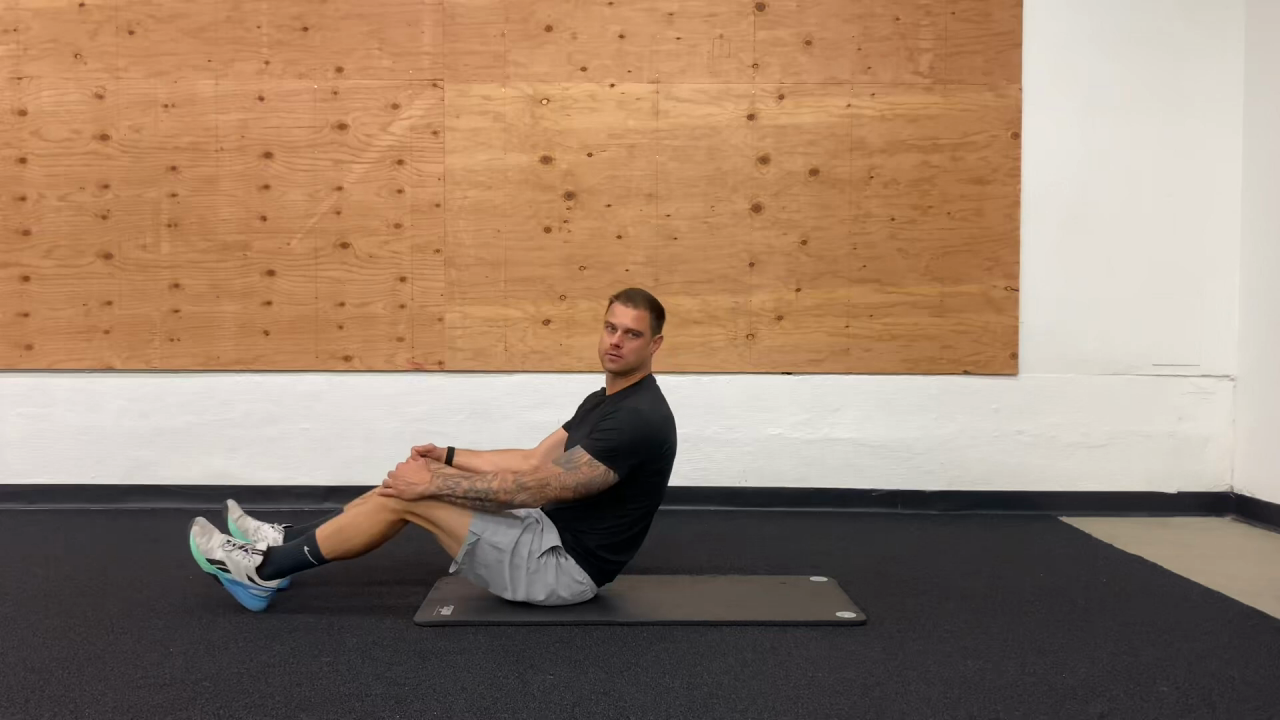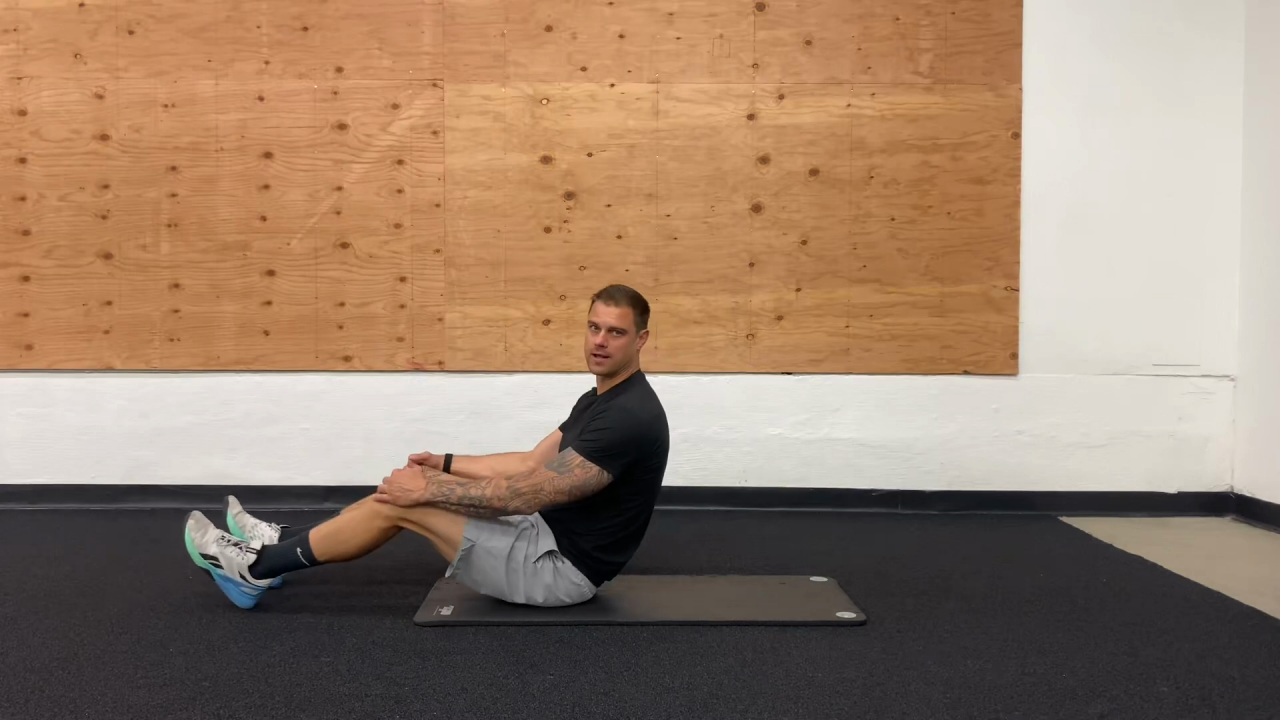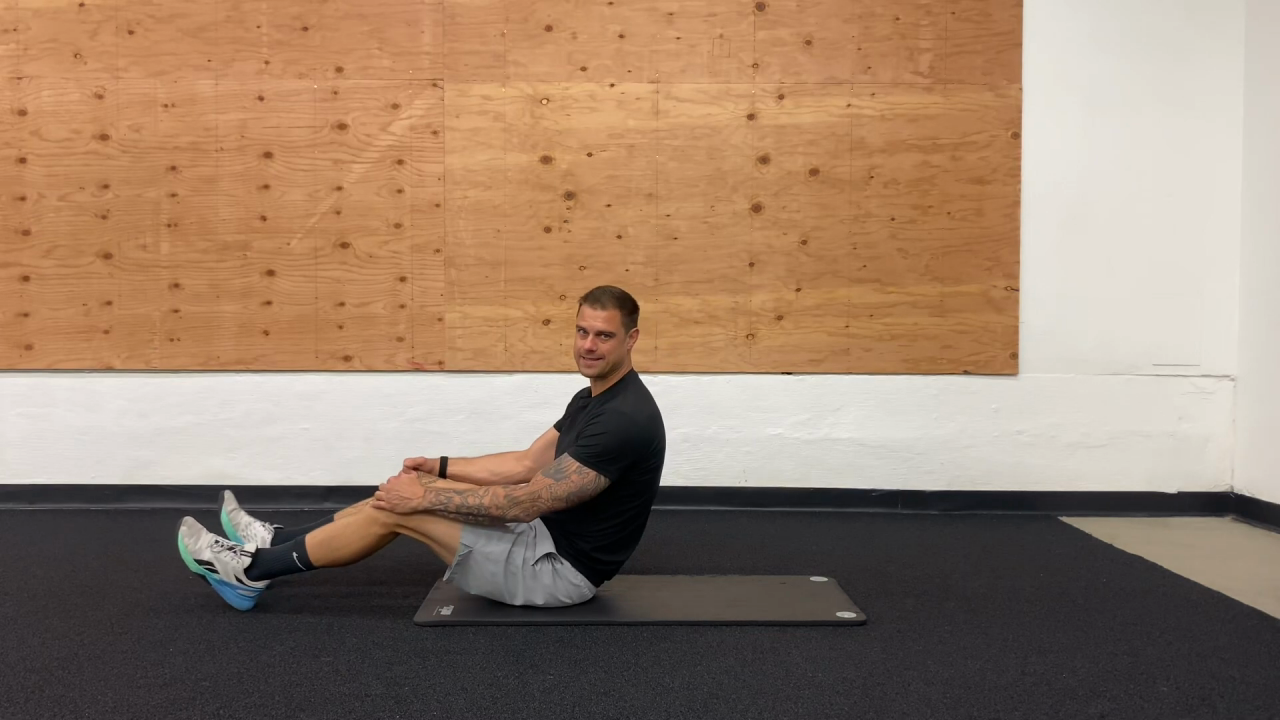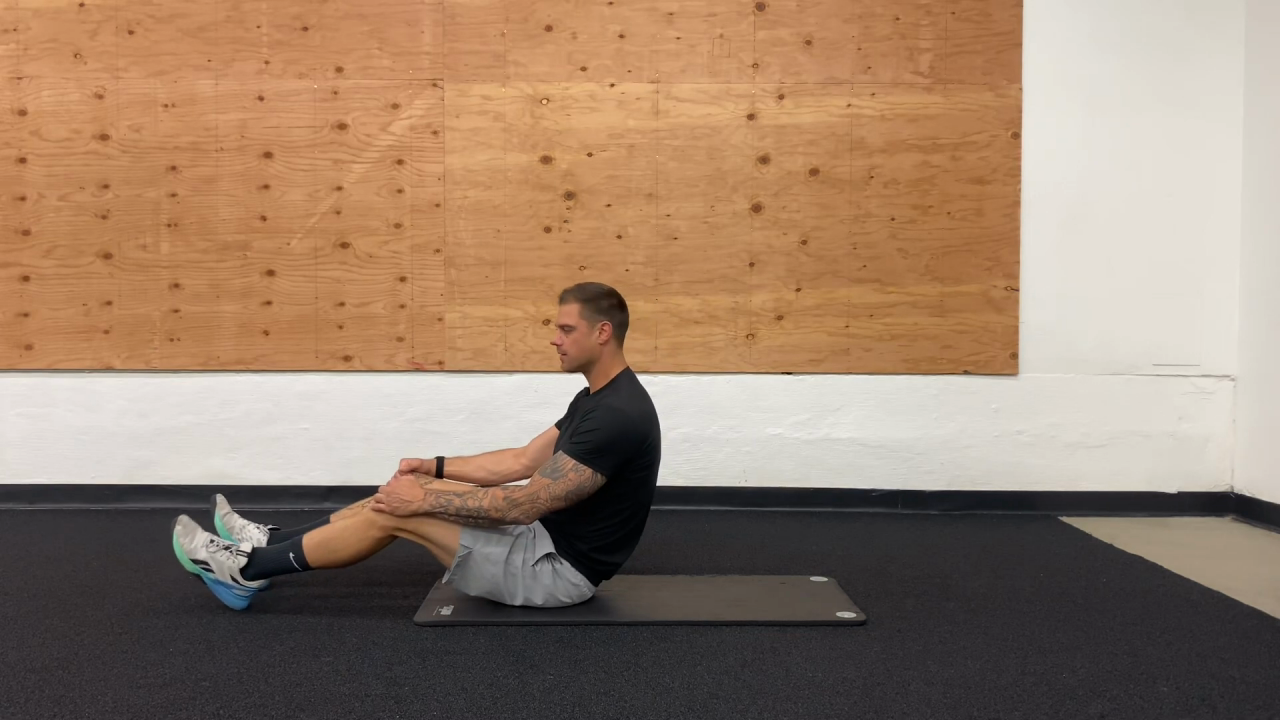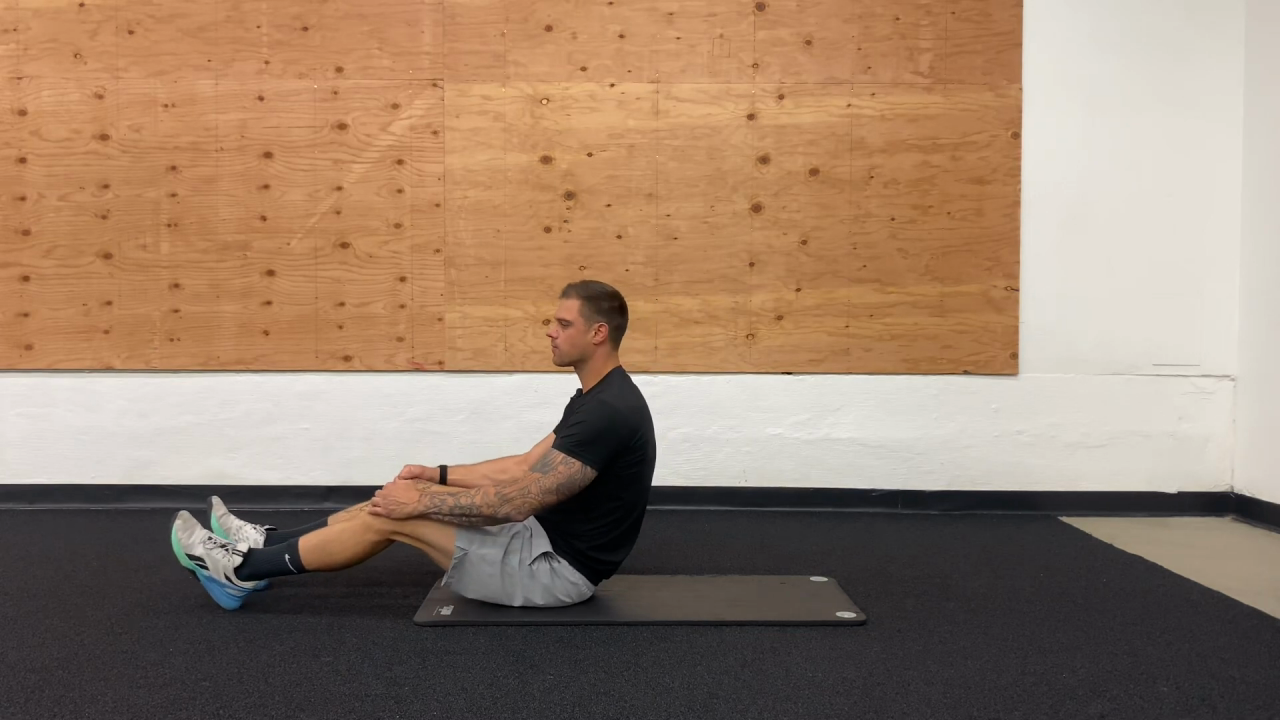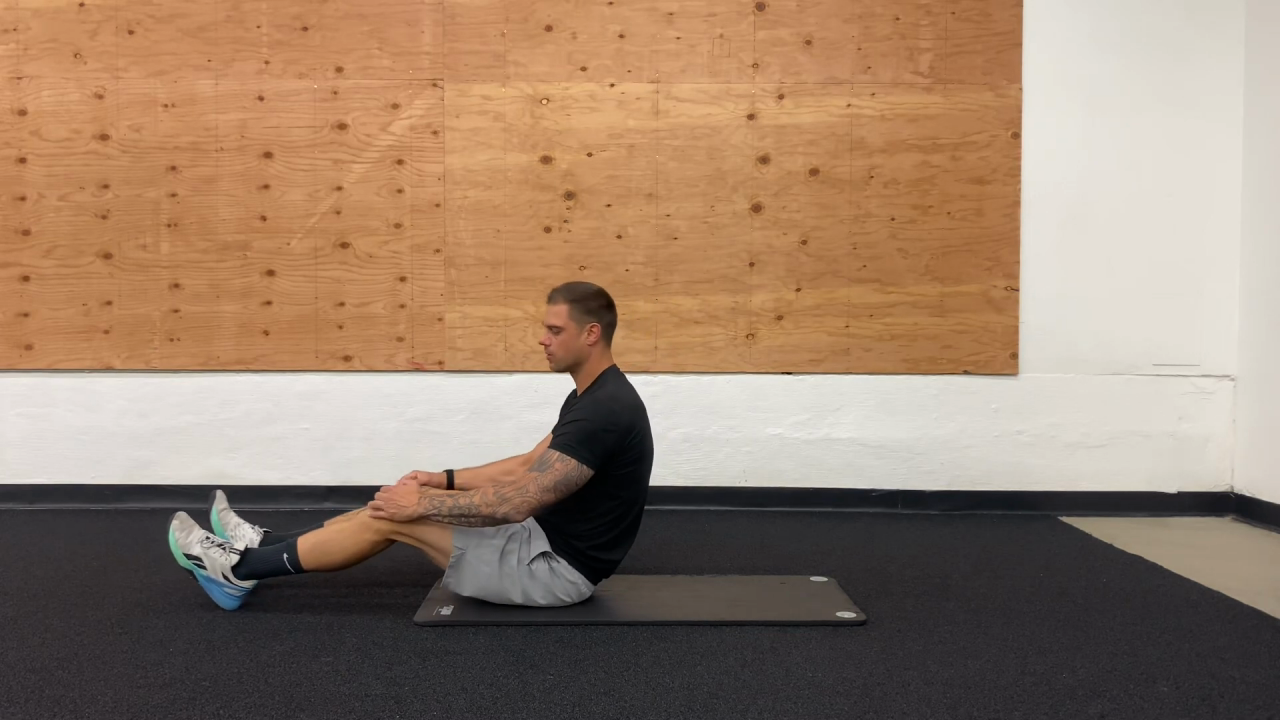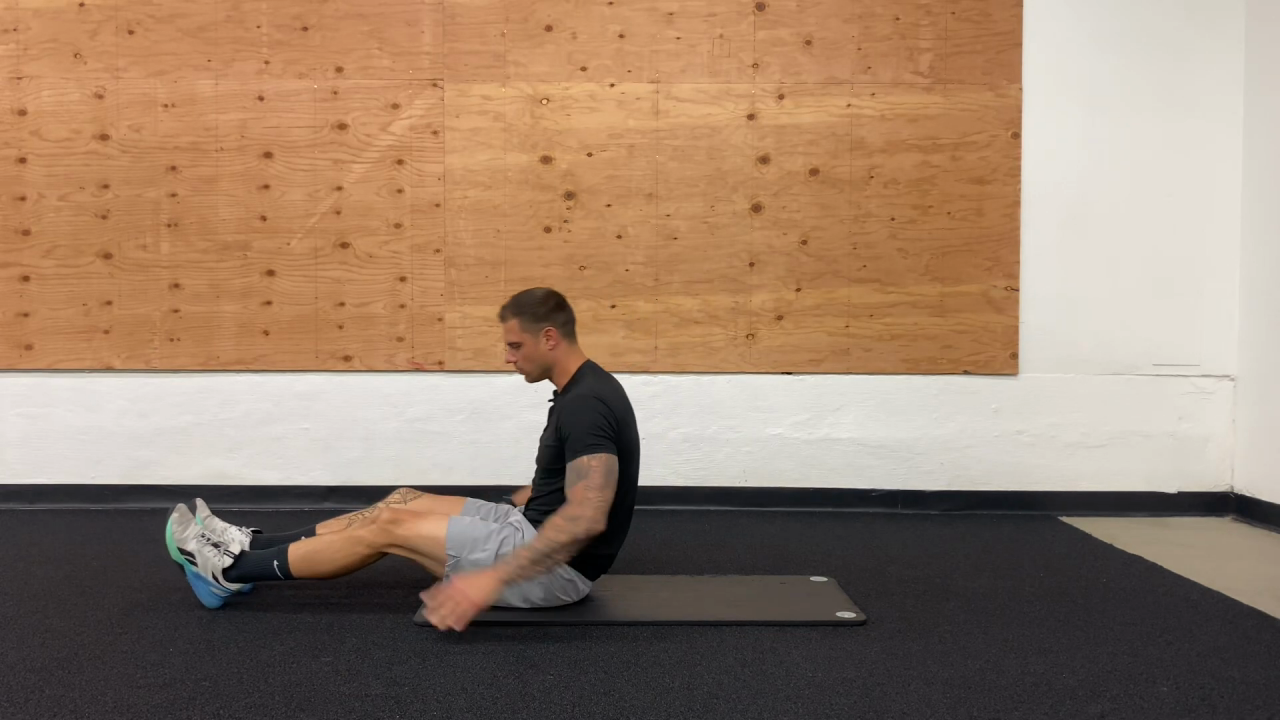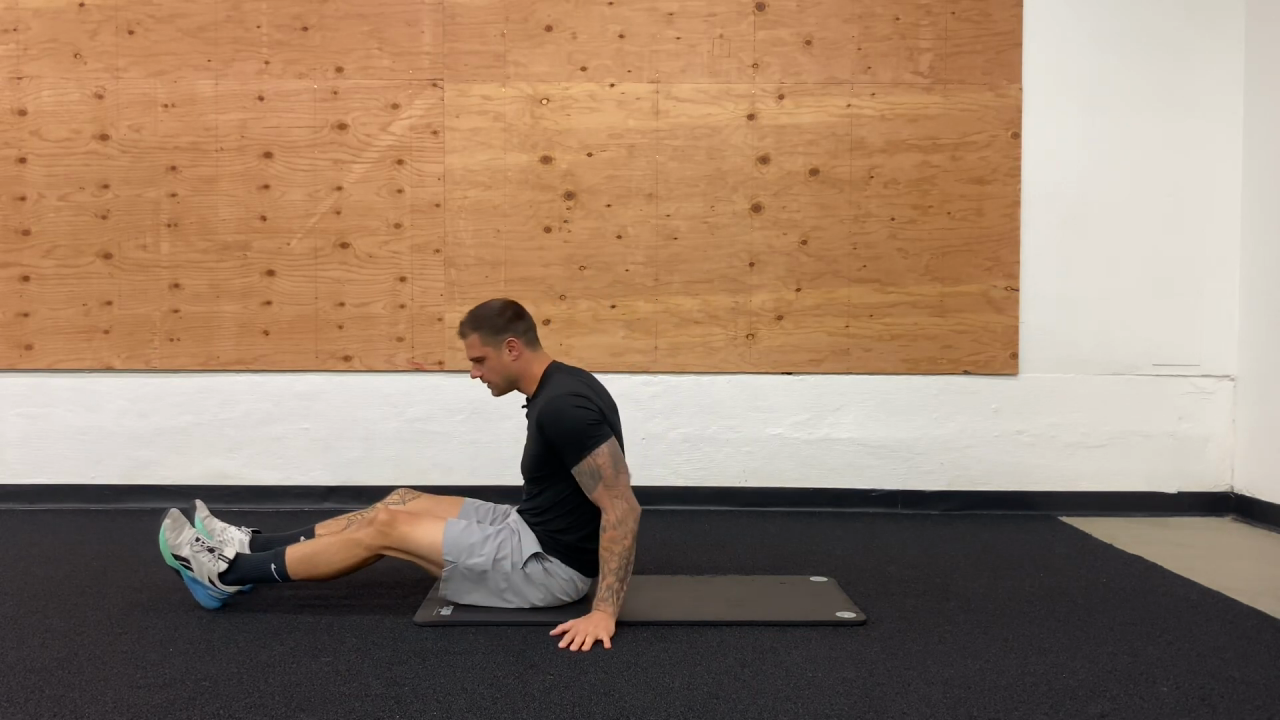
dt=0.3s
person 1, frame 1
left shoulder: (639, 419)
right shoulder: (605, 401)
left elbow: (534, 489)
right elbow: (536, 461)
left wrist: (433, 485)
right wrist: (448, 457)
left hip: (563, 566)
right hip: (557, 536)
left knee: (407, 497)
right knee: (413, 479)
left ankle: (262, 569)
right ankle: (281, 542)
person 1, frame 2
left shoulder: (630, 418)
right shoulder: (599, 400)
left elbow: (527, 495)
right elbow: (531, 465)
left wrist: (428, 490)
right wrist: (443, 464)
left hip: (559, 568)
right hip: (552, 538)
left knee: (401, 503)
right knee: (409, 485)
left ankle: (256, 568)
right ankle: (279, 543)
person 1, frame 3
left shoulder: (625, 421)
right shoulder: (591, 399)
left elbow: (526, 503)
right elbow: (527, 465)
left wrist: (427, 498)
right wrist: (438, 468)
left hip: (559, 567)
right hip: (552, 536)
left knee: (395, 509)
right knee: (411, 486)
left ankle: (248, 569)
right ankle: (273, 541)
person 1, frame 4
left shoulder: (618, 416)
right shoulder: (597, 398)
left elbow: (526, 504)
right elbow: (525, 462)
left wrist: (427, 500)
right wrist: (434, 468)
left hip: (558, 568)
right hip: (552, 539)
left knee: (395, 513)
right knee: (404, 490)
left ankle: (246, 569)
right ankle: (268, 543)
person 1, frame 5
left shoulder: (607, 412)
right shoulder: (599, 398)
left elbow: (519, 502)
right elbow: (528, 468)
left wrist: (422, 503)
right wrist: (436, 475)
left hip: (557, 568)
right hip: (553, 539)
left knee: (394, 516)
right knee: (405, 493)
left ankle: (241, 569)
right ankle: (263, 544)
person 1, frame 6
left shoulder: (604, 410)
right shoulder: (596, 397)
left elbow: (516, 502)
right elbow: (532, 468)
left wrist: (423, 506)
right wrist: (444, 480)
left hip: (557, 567)
right hip: (554, 540)
left knee: (392, 517)
right knee: (402, 501)
left ankle: (239, 568)
right ankle: (262, 546)
person 1, frame 7
left shoulder: (587, 406)
right shoulder: (583, 390)
left elbow: (587, 519)
left wrist: (494, 579)
right wrist: (529, 496)
left hip: (554, 568)
right hip: (537, 530)
left knee: (389, 528)
right knee: (400, 504)
left ankle: (231, 569)
right ankle: (249, 548)
person 1, frame 8
left shoulder: (561, 406)
right shoulder: (564, 385)
left elbow: (622, 508)
left wrist: (604, 612)
left hip: (550, 565)
right hip: (535, 531)
left knee: (387, 529)
right knee: (401, 502)
left ankle: (230, 573)
right ankle: (252, 548)
